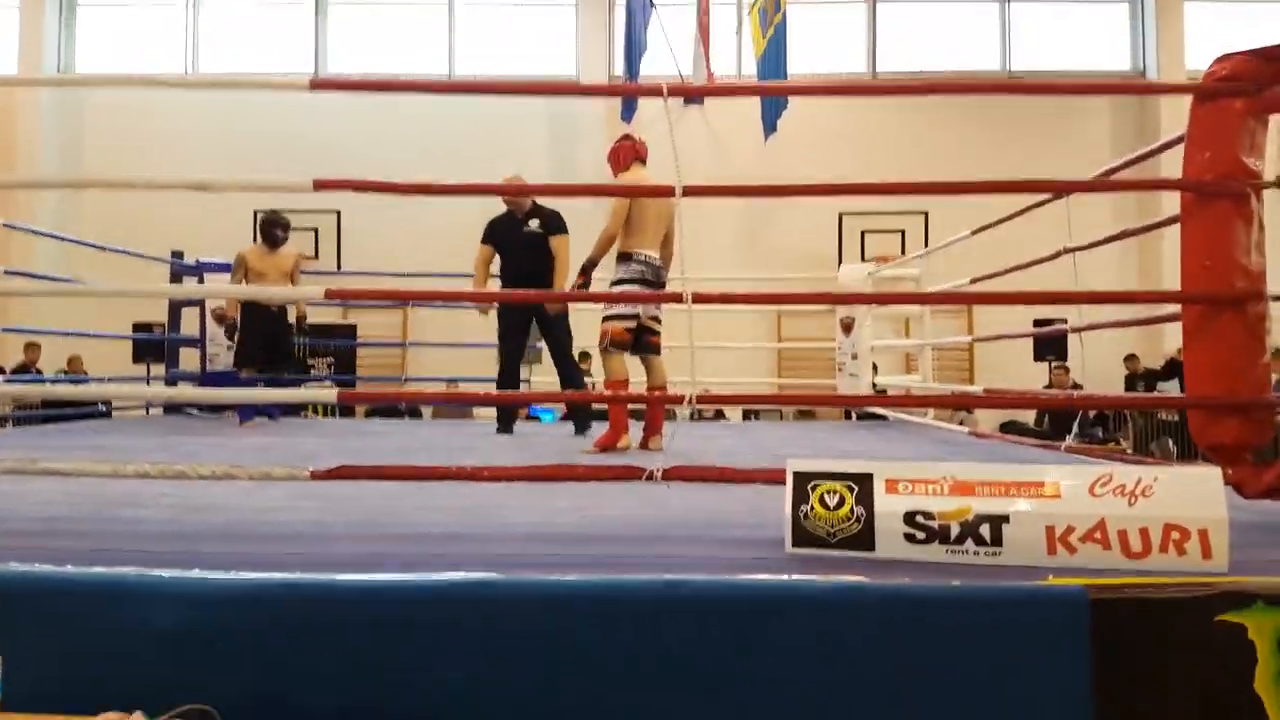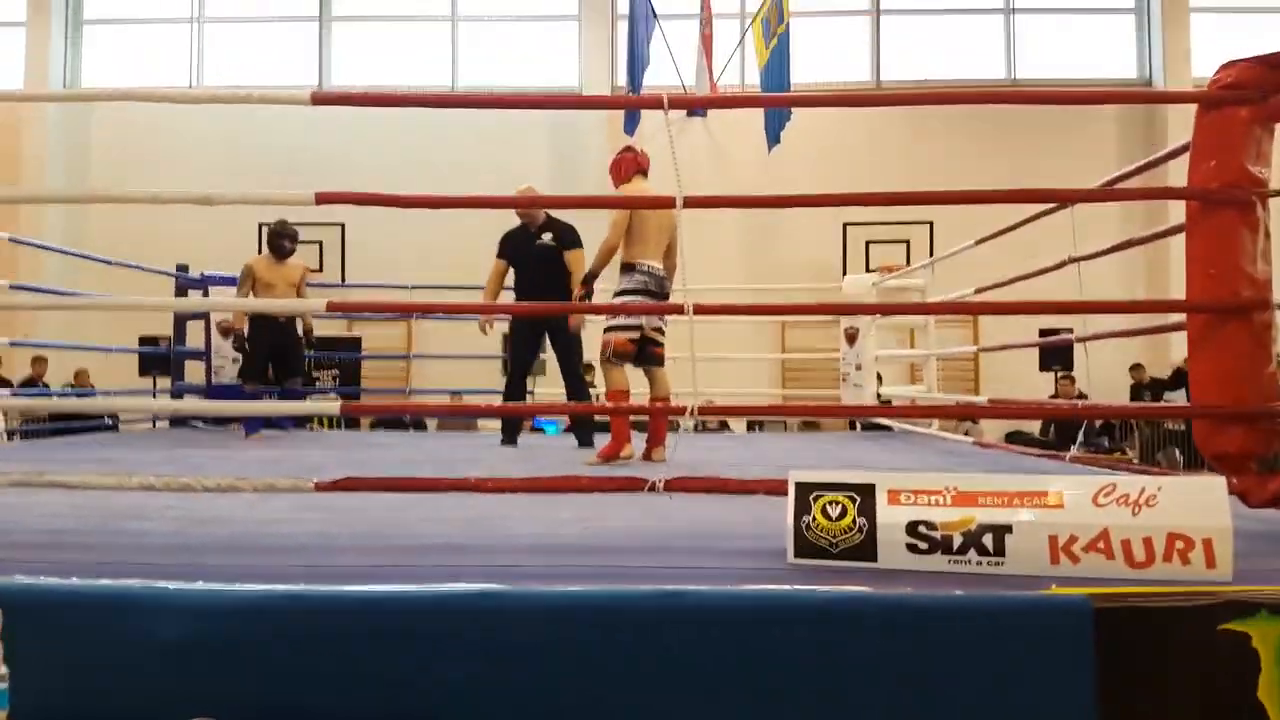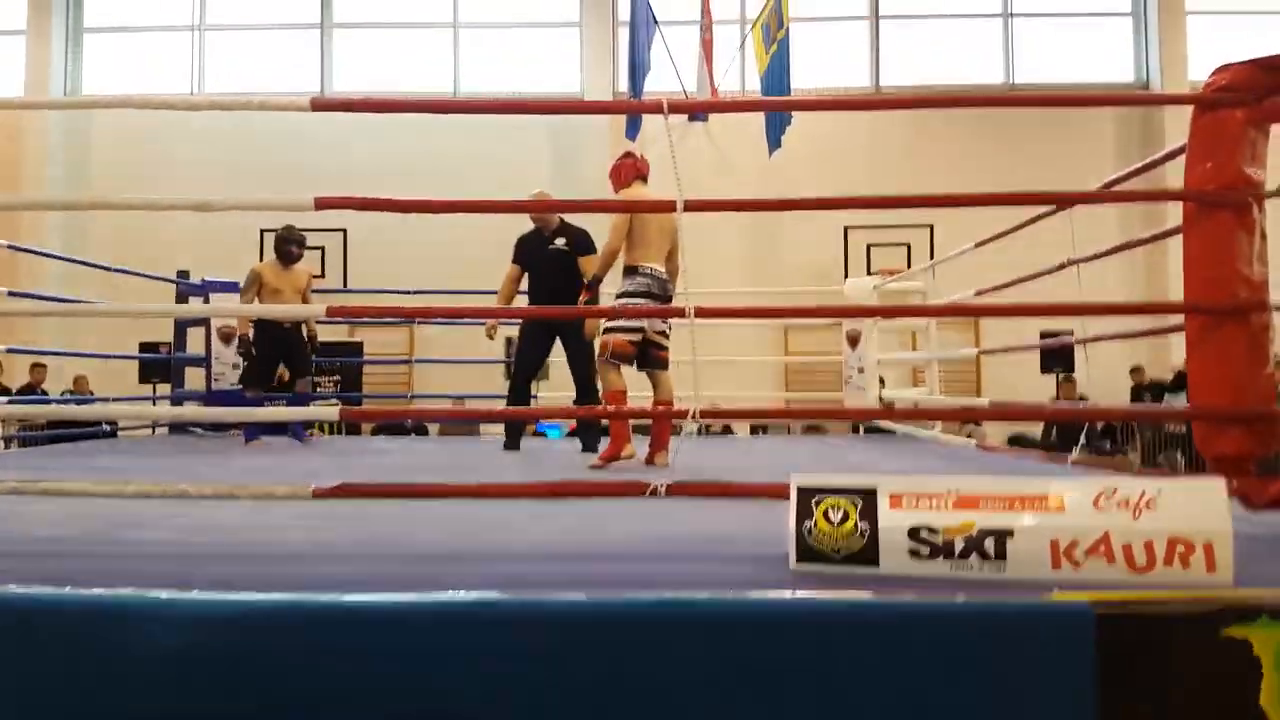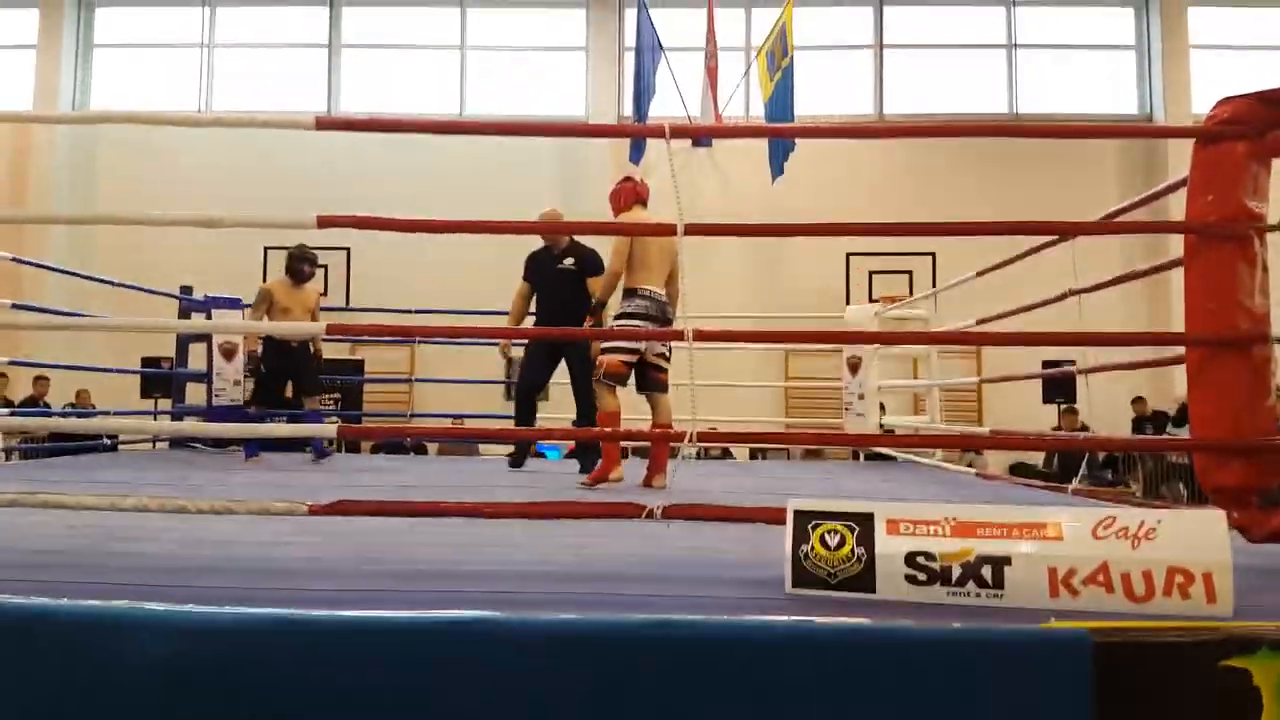
dt=0.1s
person 1, frame 1
left shoulder: (627, 181)
left elbow: (612, 230)
left wrist: (586, 268)
left hip: (632, 269)
right hip: (655, 272)
left knee: (611, 349)
right knee: (651, 354)
left ankle: (618, 431)
right ankle: (653, 433)
person 1, frame 2
left shoulder: (628, 192)
right shoulder: (666, 203)
left elbow: (613, 241)
left wrist: (588, 279)
left hip: (635, 279)
right hip: (659, 282)
left knee: (613, 360)
right knee: (655, 365)
left ankle: (620, 441)
right ankle: (657, 444)
person 1, frame 3
left shoulder: (627, 196)
right shoulder: (667, 207)
left elbow: (613, 245)
left wrist: (591, 285)
right wrist: (666, 301)
left hip: (637, 282)
right hip: (662, 286)
left knee: (610, 361)
right knee: (658, 370)
left ankle: (621, 441)
right ankle: (659, 449)
person 1, frame 4
left shoulder: (627, 220)
right shoulder: (667, 231)
left elbow: (615, 268)
left wrist: (596, 309)
right wrist: (667, 325)
left hip: (636, 304)
right hip: (662, 308)
left knee: (605, 381)
right knee: (658, 392)
left ankle: (611, 463)
right ankle: (657, 471)
person 2, frame 1
left shoulder: (550, 218)
right shoulder: (496, 225)
left elbow: (561, 256)
right elbow: (482, 262)
left wrist: (558, 292)
right wrist: (480, 291)
left hip: (548, 299)
right hip: (512, 299)
left knee: (563, 357)
right knee: (509, 360)
left ankle: (581, 418)
right ankle: (505, 420)
person 2, frame 2
left shoulder: (563, 231)
right shoulder: (511, 238)
left elbow: (577, 271)
right elbow: (497, 276)
left hip: (560, 313)
right hip: (525, 313)
left knee: (573, 372)
right knee: (516, 372)
left ankle: (584, 432)
right ankle: (510, 431)
person 2, frame 3
left shoulder: (577, 236)
right shoulder: (525, 242)
left elbow: (591, 276)
right elbow: (511, 281)
right wrist: (496, 315)
left hip: (573, 315)
right hip: (538, 316)
left knee: (584, 375)
right knee: (522, 372)
left ankle: (590, 437)
right ankle: (512, 434)
person 2, frame 4
left shoulder: (586, 256)
right shoulder: (535, 259)
left elbow: (599, 298)
right elbow: (522, 298)
left hip: (578, 336)
right hip: (543, 335)
left knee: (585, 397)
right knee: (525, 389)
left ankle: (588, 458)
right ankle: (520, 450)
person 3, frame 1
left shoulder: (292, 257)
right shoulder: (246, 256)
left elbow: (297, 286)
right elbow: (234, 288)
left wrist: (301, 315)
right wrist: (230, 319)
left hip: (280, 314)
right hip: (254, 313)
left knee: (280, 366)
right knee: (249, 365)
left ankle: (268, 404)
right ankle: (246, 413)
person 3, frame 2
left shoulder: (299, 268)
right shoulder: (253, 266)
left elbow: (303, 298)
right elbow: (240, 299)
left wrist: (308, 327)
right wrist: (238, 331)
left hip: (288, 325)
right hip: (262, 325)
left knee: (295, 377)
right knee: (254, 378)
right ankle: (252, 426)
person 3, frame 3
left shoulder: (304, 274)
right shoulder: (260, 272)
left elbow: (307, 304)
right elbow: (245, 305)
left wrist: (312, 333)
right wrist: (243, 336)
left hip: (294, 330)
right hip: (268, 330)
left knee: (303, 378)
right knee: (255, 385)
left ankle: (297, 426)
right ankle: (251, 432)
person 3, frame 4
left shoulder: (313, 293)
right shoulder: (270, 289)
right elbow: (254, 321)
left wrist: (318, 351)
right wrist: (252, 353)
left hip: (302, 349)
right hip: (276, 348)
left knee: (312, 397)
right knee: (261, 402)
left ankle: (317, 446)
right ankle: (251, 449)
